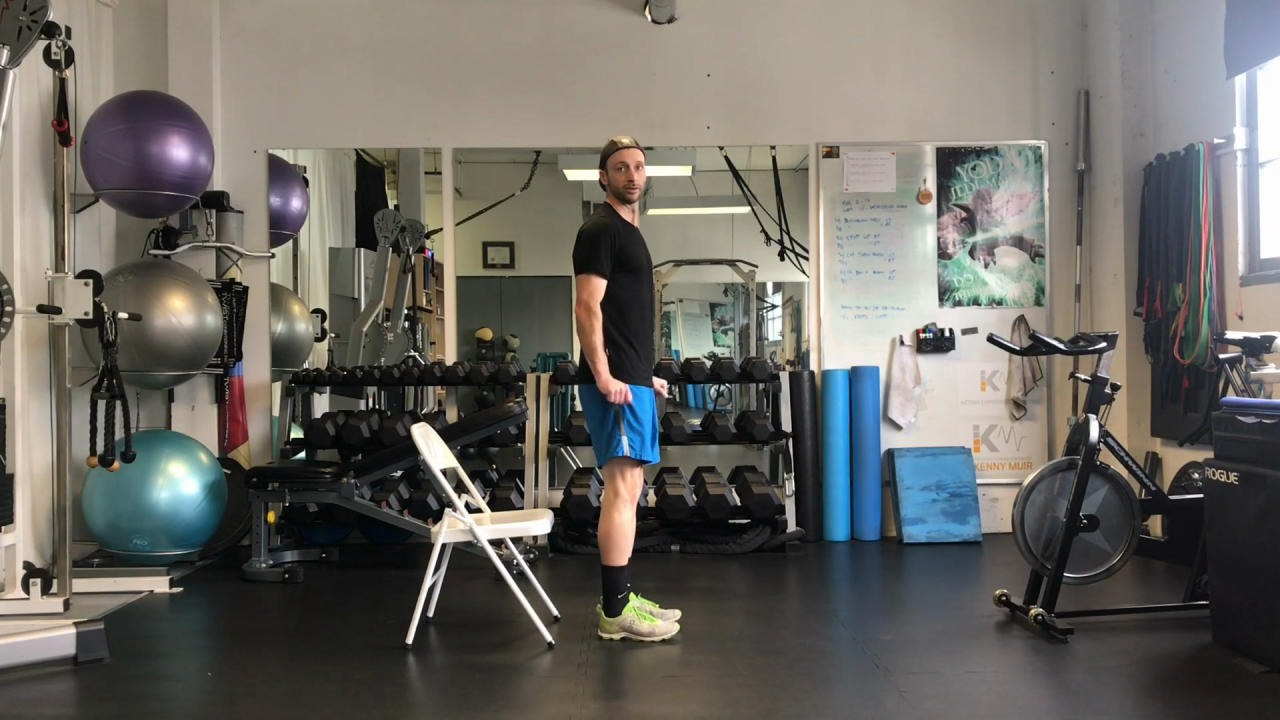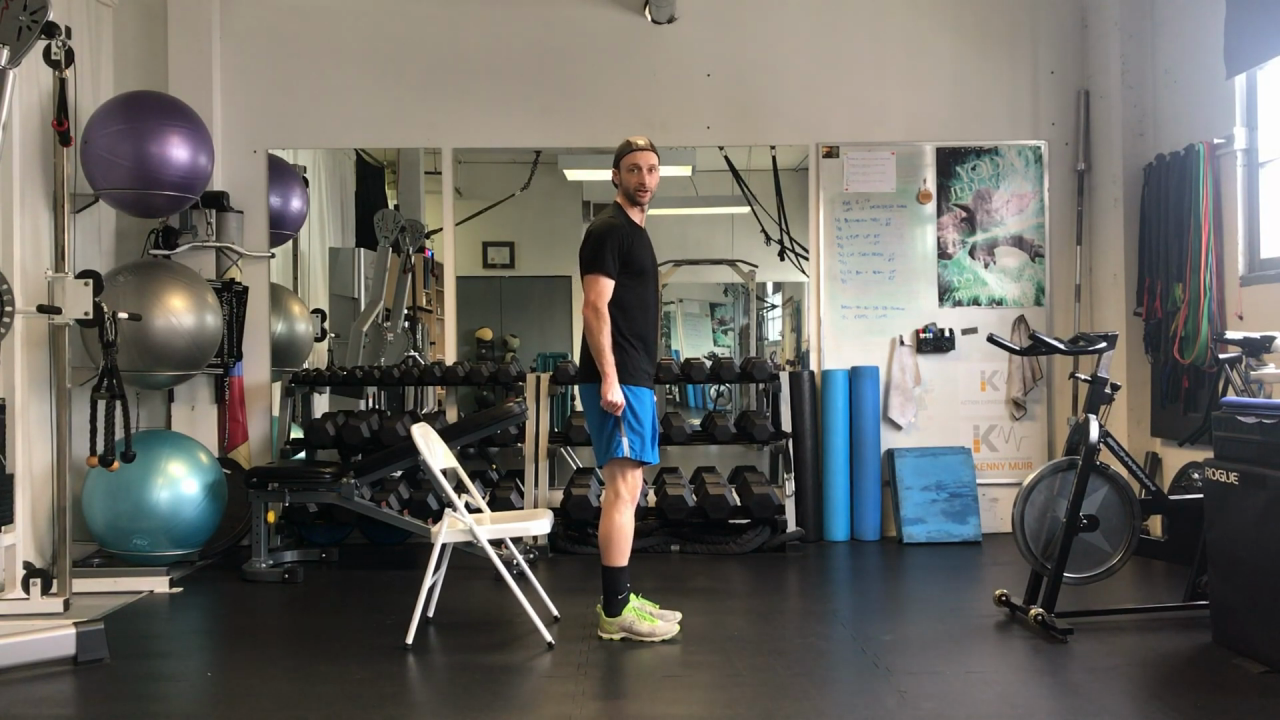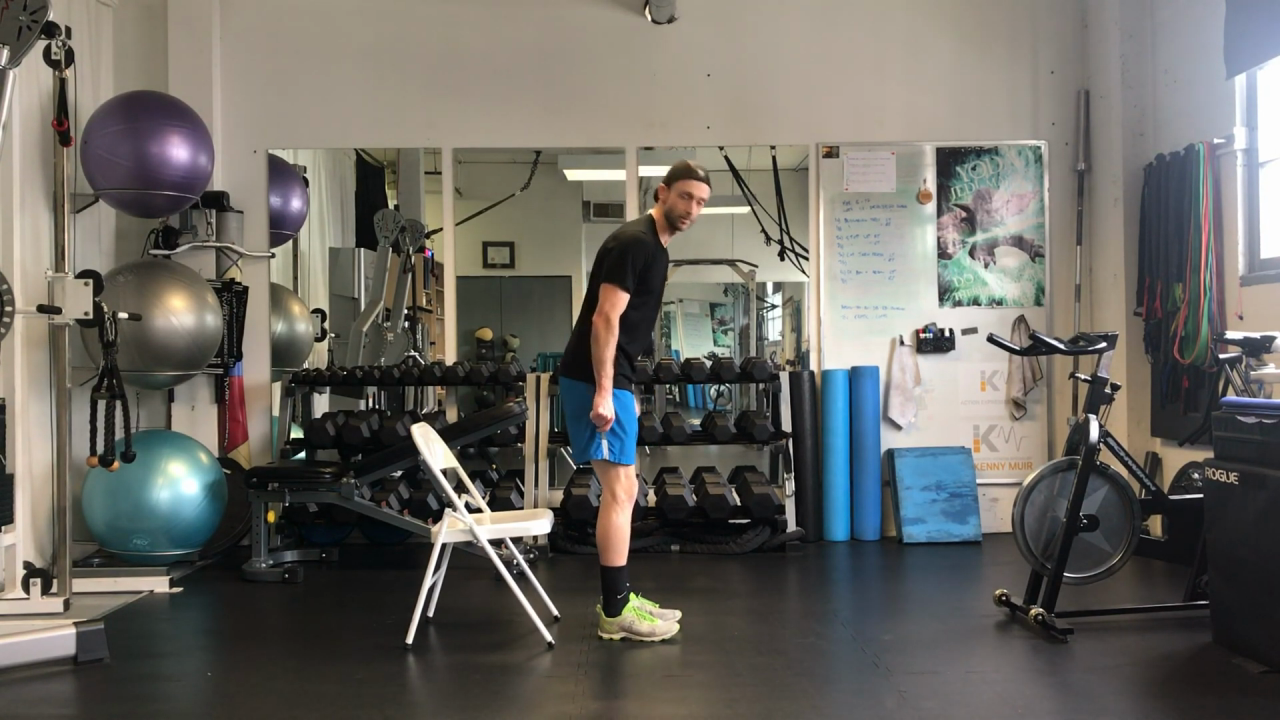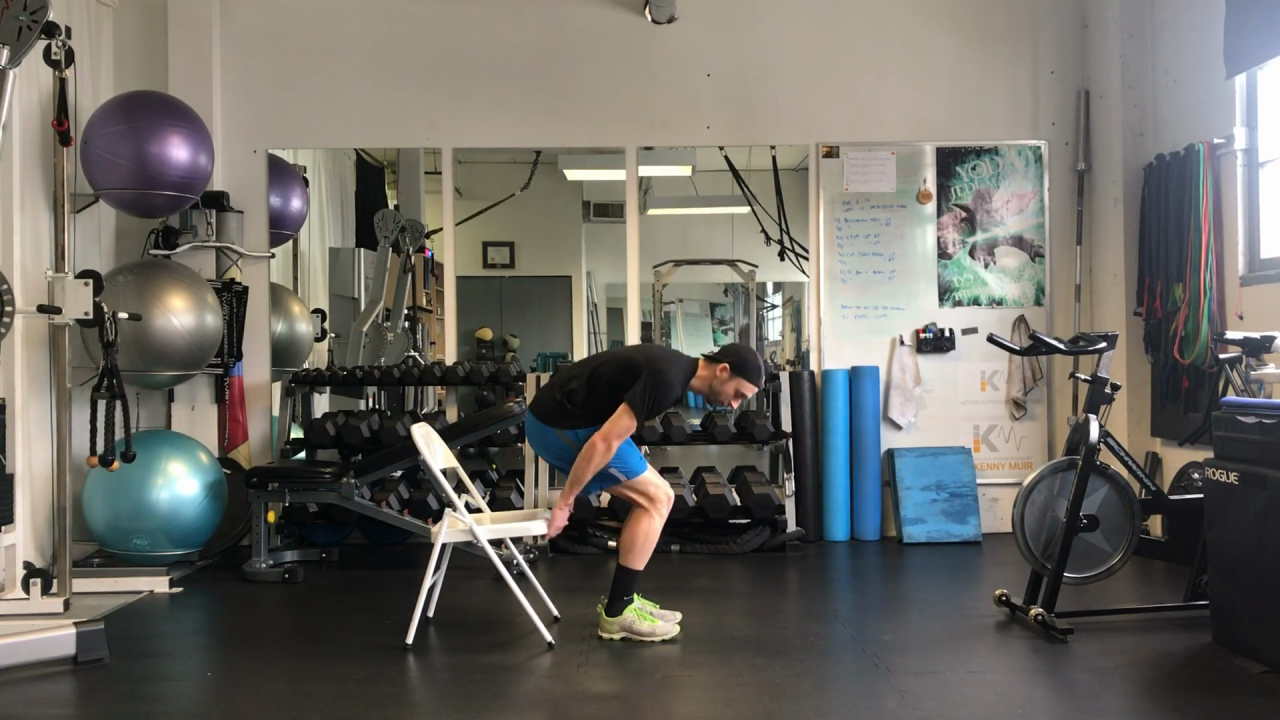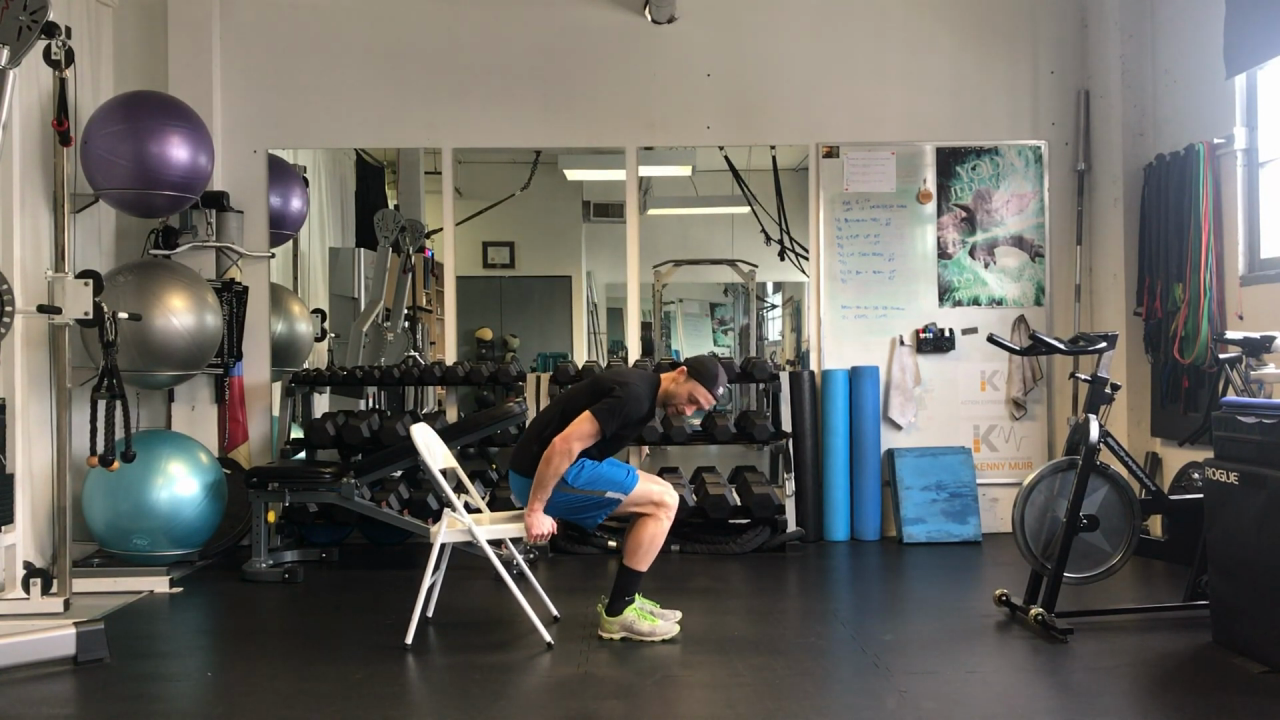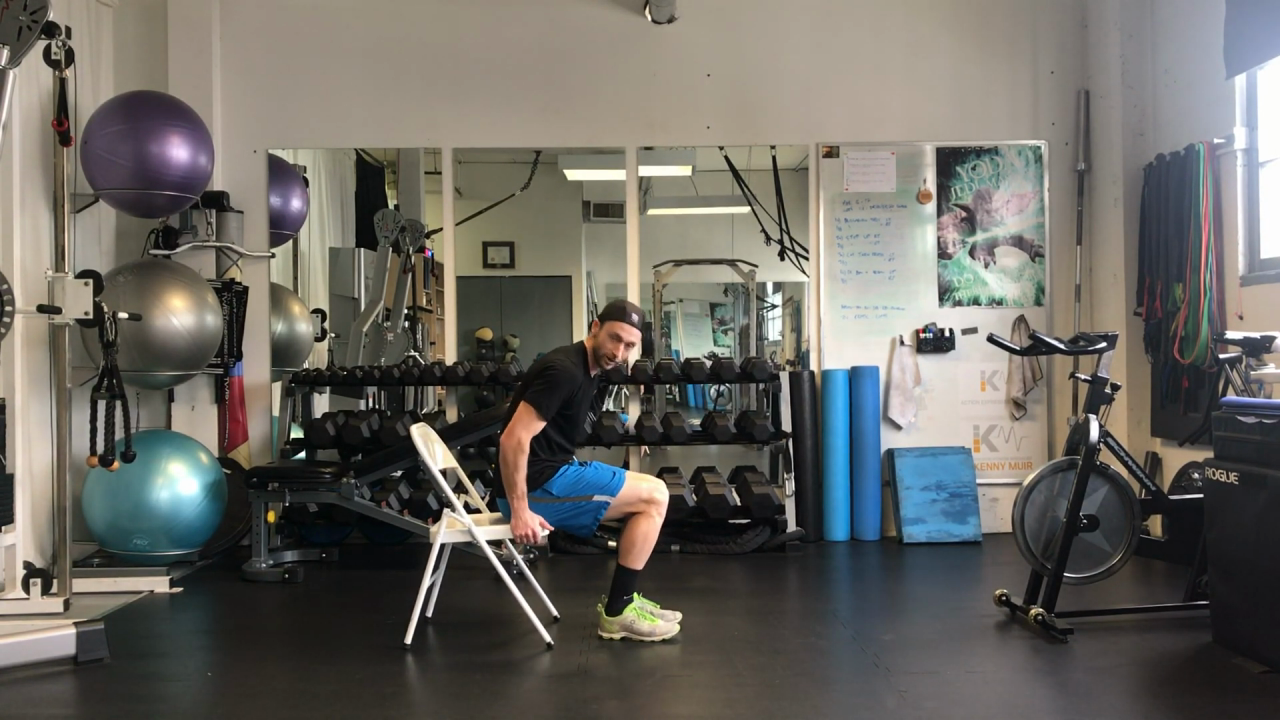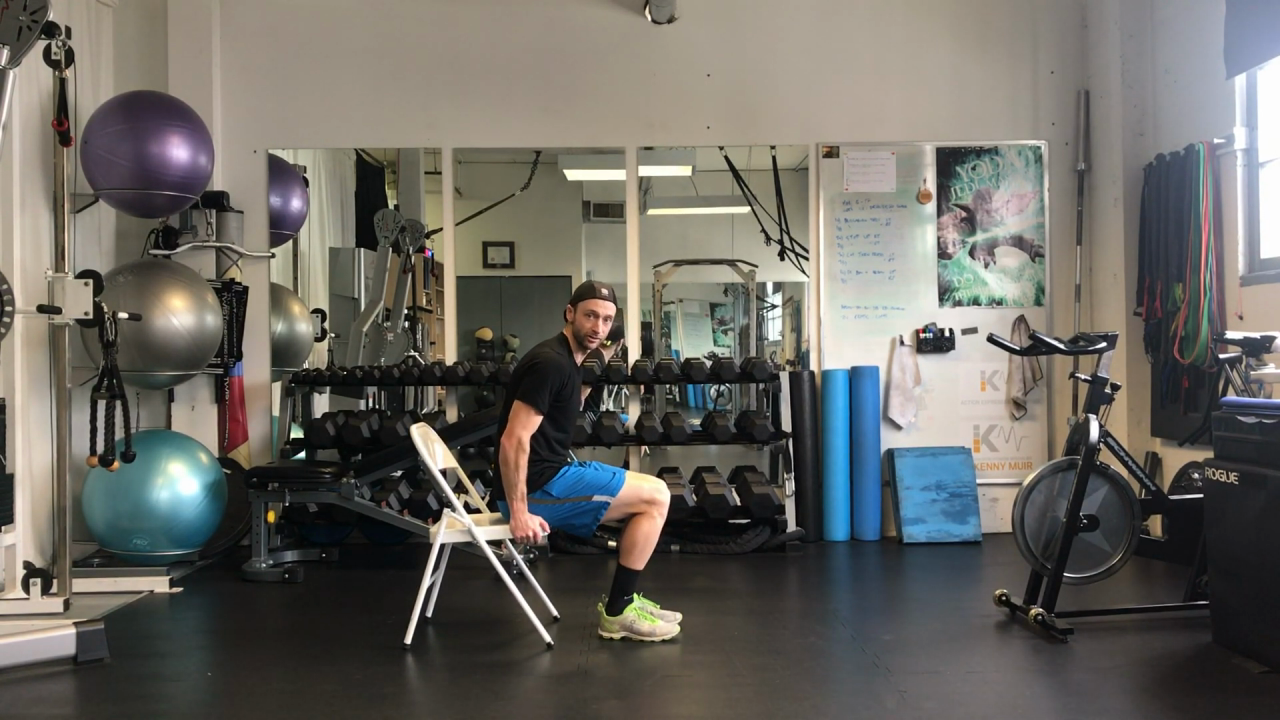
dt=0.7s
person 1, frame 1
left shoulder: (629, 231)
right shoulder: (601, 230)
right elbow: (587, 307)
right wrist: (604, 375)
left hip: (633, 377)
right hip: (616, 380)
left knee: (629, 488)
right knee: (622, 488)
left ankle: (621, 596)
right ankle: (615, 609)
person 1, frame 2
left shoulder: (636, 232)
right shoulder: (609, 230)
right elbow: (595, 308)
right wrist: (609, 380)
left hip: (635, 378)
right hip: (617, 380)
left knee: (628, 489)
right knee: (623, 490)
left ankle: (620, 598)
right ankle: (615, 610)
person 1, frame 3
left shoulder: (655, 247)
right shoulder: (634, 242)
right elbow: (605, 319)
left wrist: (622, 390)
right wrist: (603, 391)
left hip: (615, 380)
right hip: (596, 381)
left knee: (623, 490)
right knee: (620, 490)
left ankle: (618, 598)
right ankle: (616, 611)
person 1, frame 4
left shoulder: (676, 370)
right shoulder: (667, 379)
right elbow: (604, 442)
right wrist: (565, 502)
left hip: (564, 419)
right hip: (559, 423)
left knee: (656, 497)
right knee: (656, 499)
left ankle: (622, 600)
right ankle: (618, 613)
person 1, frame 5
left shoulder: (643, 389)
right shoulder: (635, 395)
right elbow: (563, 445)
right wrist: (535, 510)
left hip: (552, 467)
right hip: (539, 470)
left knee: (659, 495)
right knee: (663, 503)
left ankle: (623, 599)
right ankle: (618, 613)
person 1, frame 6
left shoulder: (589, 372)
right shoulder: (564, 371)
right elbow: (513, 440)
right wrist: (519, 511)
left hip: (552, 476)
right hip: (538, 485)
left knee: (646, 497)
right knee: (654, 496)
left ankle: (623, 599)
right ankle: (617, 614)
person 1, frame 7
left shoulder: (566, 361)
right shoulder: (550, 363)
right elbow: (514, 440)
right wrist: (519, 513)
left hip: (549, 475)
right hip: (539, 486)
left knee: (647, 495)
right knee: (655, 497)
left ankle: (623, 599)
right ankle: (618, 613)
